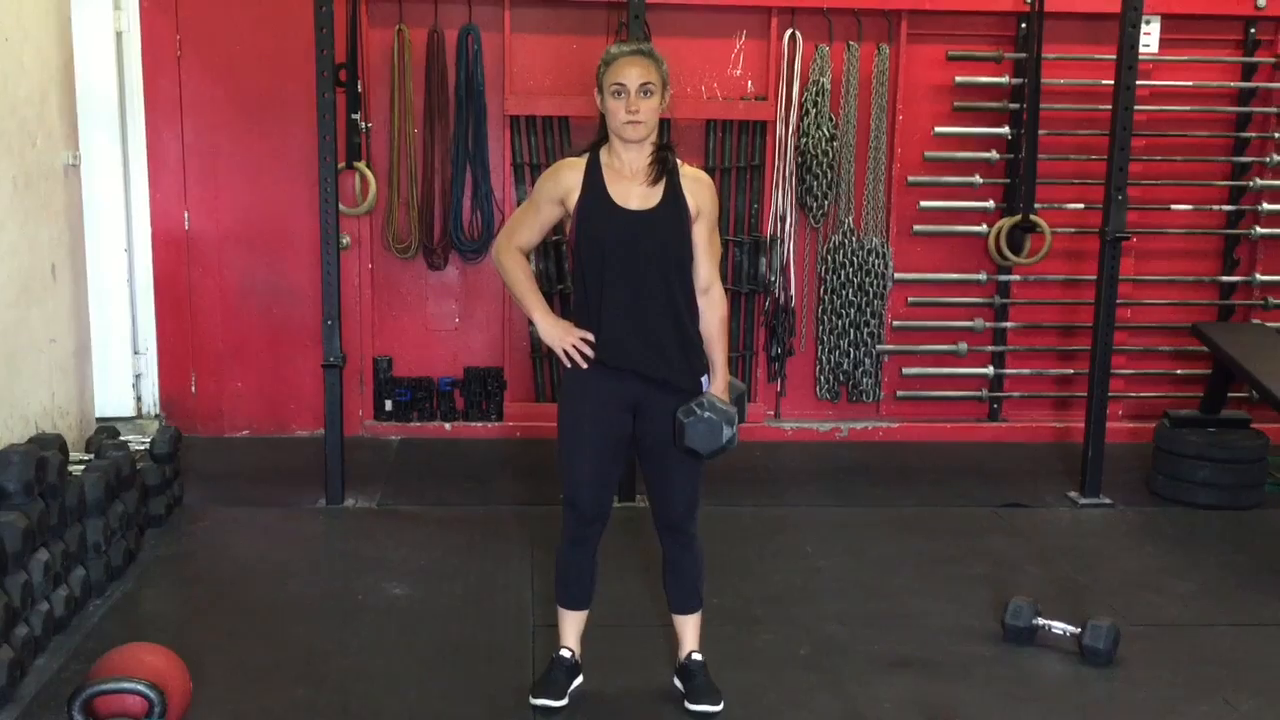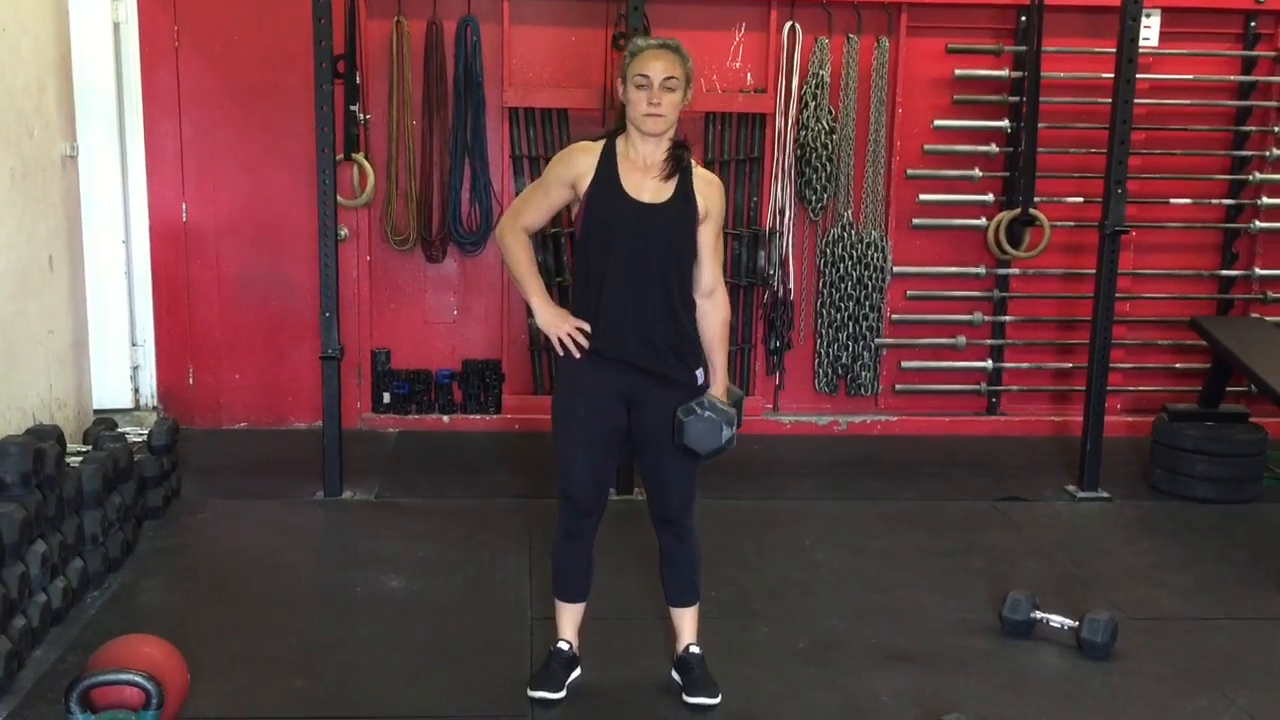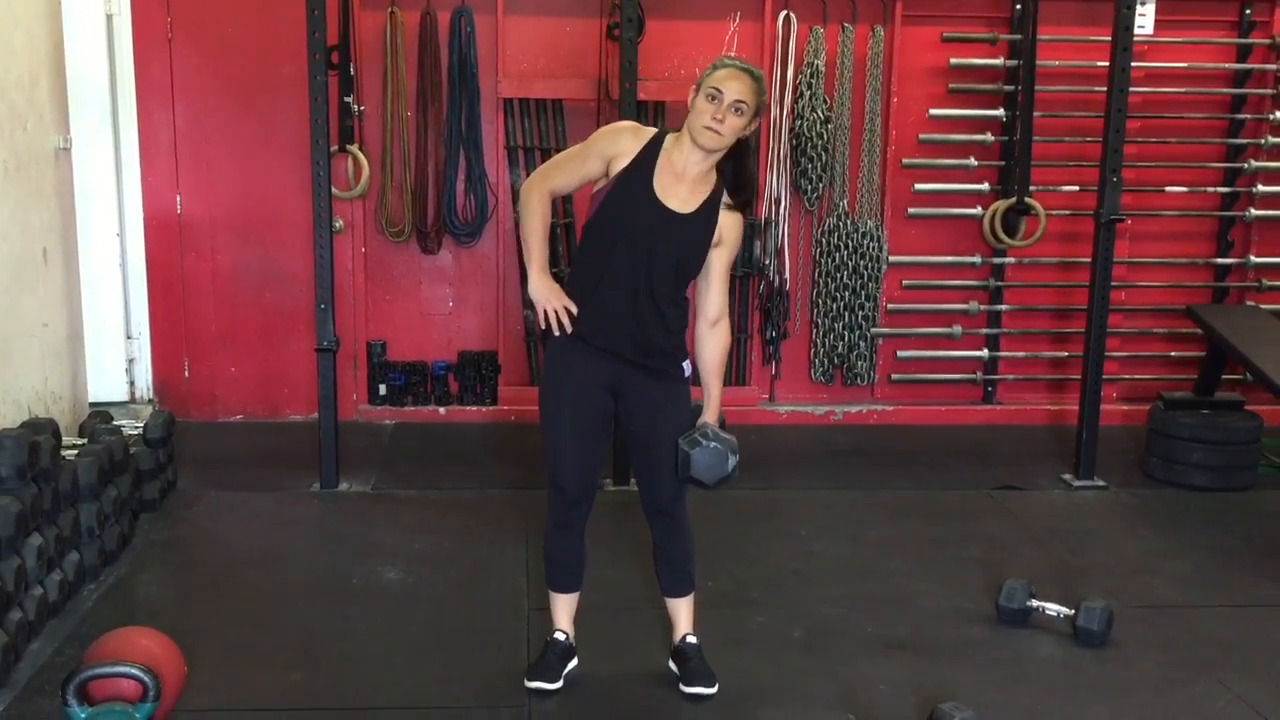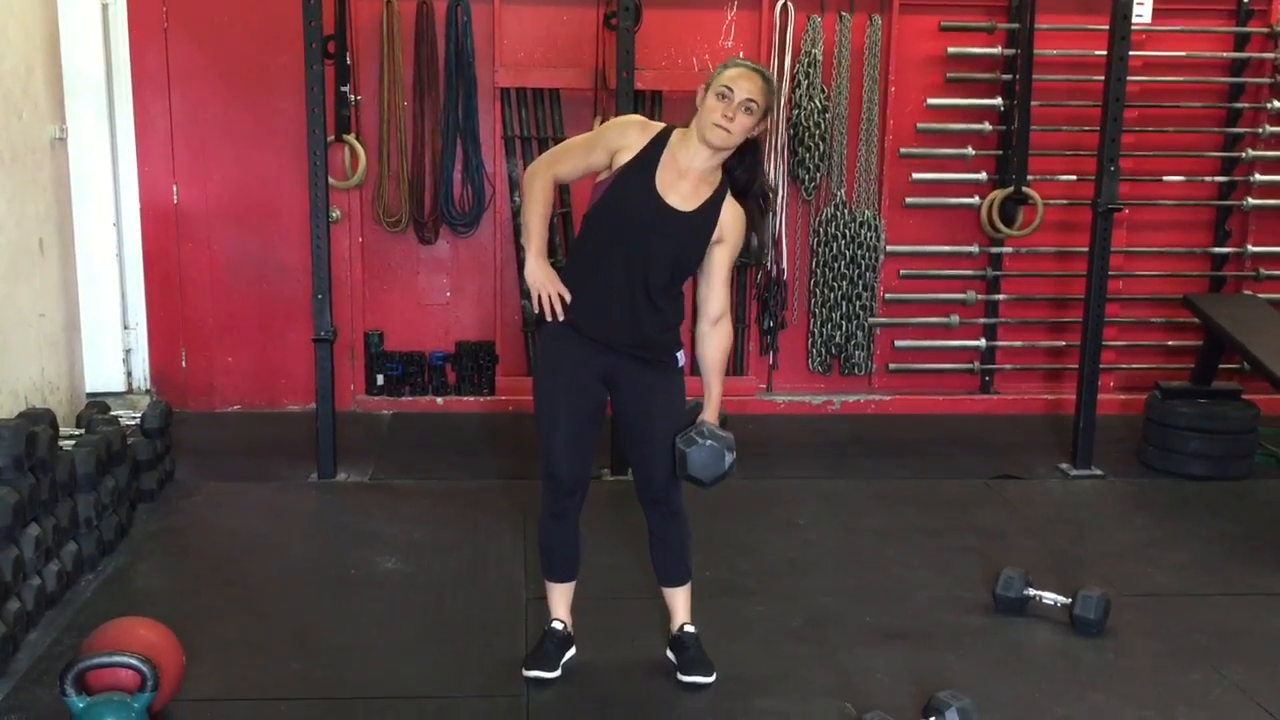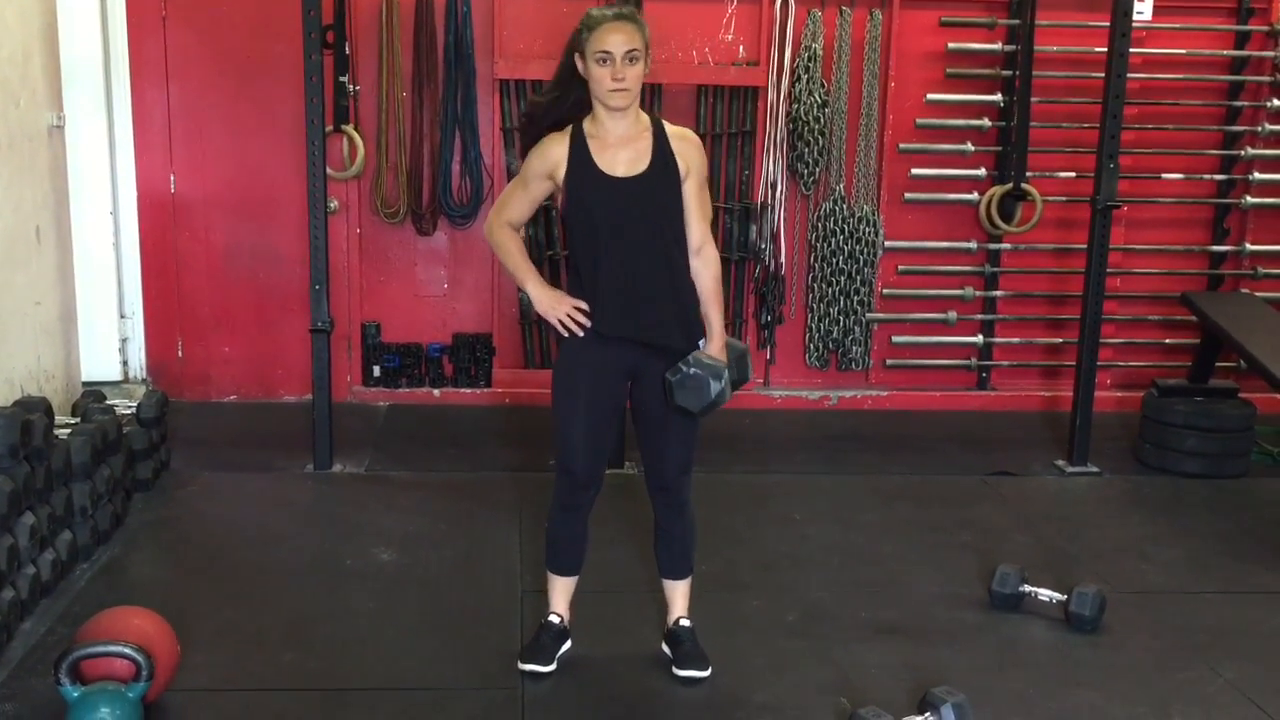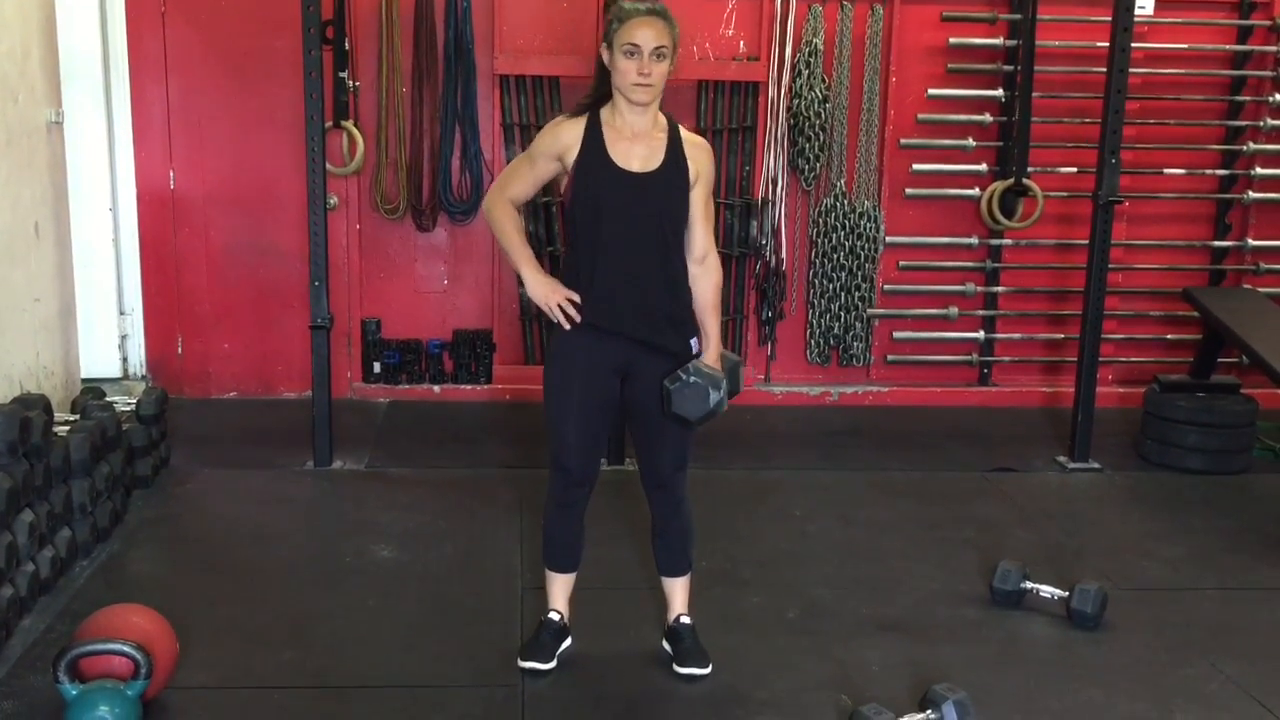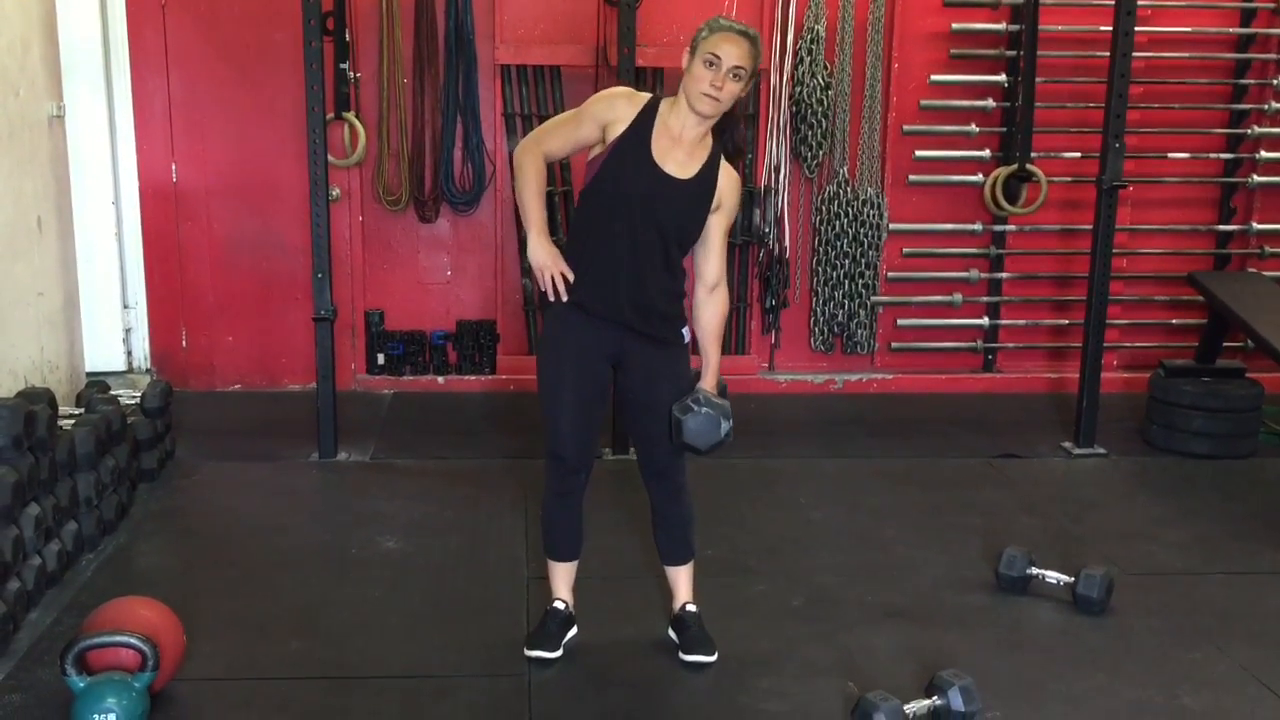
dt=0.7s
person 1, frame 1
left shoulder: (694, 186)
right shoulder: (571, 178)
left elbow: (709, 290)
right elbow: (509, 247)
left wrist: (721, 378)
right wrist: (545, 321)
left hip: (675, 380)
right hip: (596, 378)
left knee: (678, 520)
right knee: (583, 517)
left ankle: (690, 659)
right ankle: (567, 655)
person 1, frame 2
left shoulder: (704, 187)
right shoulder: (584, 162)
left elbow: (710, 292)
right elbow: (513, 229)
left wrist: (719, 380)
right wrist: (543, 307)
left hip: (671, 375)
right hip: (591, 367)
left knee: (674, 513)
right knee: (578, 508)
left ankle: (688, 651)
right ankle: (566, 649)
person 1, frame 3
left shoulder: (727, 216)
right shoulder: (625, 143)
left elbow: (712, 318)
right elbow: (538, 188)
left wrist: (712, 409)
right wrist: (538, 277)
left hip: (657, 369)
right hip: (578, 353)
left knee: (666, 502)
right knee: (569, 496)
left ankle: (685, 641)
right ankle: (562, 637)
person 1, frame 4
left shoulder: (729, 215)
right shoulder: (631, 136)
left elbow: (714, 317)
right elbow: (542, 173)
left wrist: (712, 408)
right wrist: (536, 261)
left hip: (651, 359)
right hip: (572, 341)
left knee: (661, 492)
right knee: (563, 485)
left ankle: (682, 630)
right ankle: (558, 626)
person 1, frame 5
left shoulder: (683, 147)
right shoulder: (558, 151)
left elbow: (701, 249)
right elbow: (500, 223)
left wrist: (716, 337)
right wrist: (538, 291)
left hip: (672, 343)
right hip: (593, 341)
left knee: (670, 484)
right knee: (576, 481)
left ankle: (679, 625)
right ankle: (556, 621)
person 1, frame 6
left shoulder: (694, 152)
right shoulder: (570, 134)
left elbow: (701, 258)
right elbow: (501, 201)
left wrist: (713, 346)
right wrist: (533, 277)
left hip: (665, 344)
right hip: (584, 337)
left knee: (666, 481)
right knee: (570, 477)
left ankle: (679, 622)
right ankle: (556, 619)
person 1, frame 7
left shoulder: (724, 181)
right shoulder: (620, 109)
left elbow: (711, 284)
right elbow: (531, 152)
left wrist: (710, 375)
right wrist: (538, 240)
left hip: (656, 336)
right hip: (578, 321)
left knee: (665, 470)
right knee: (567, 464)
left ankle: (684, 609)
right ankle: (561, 606)
